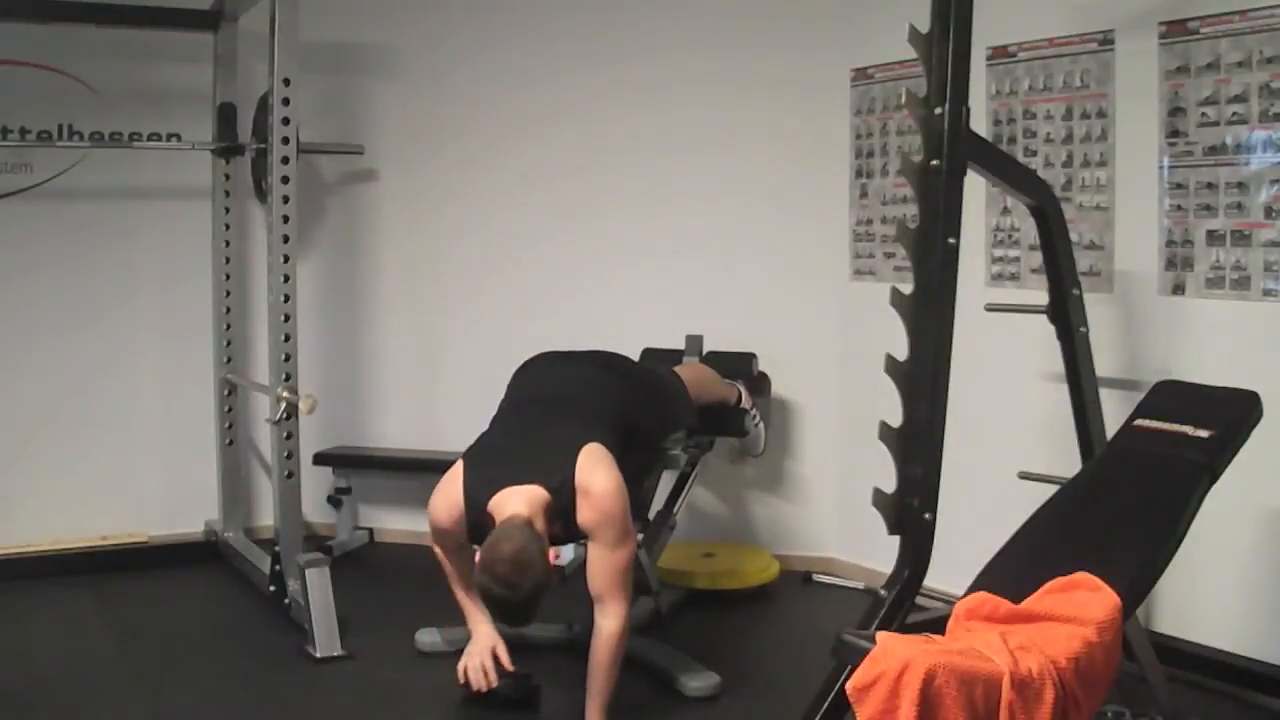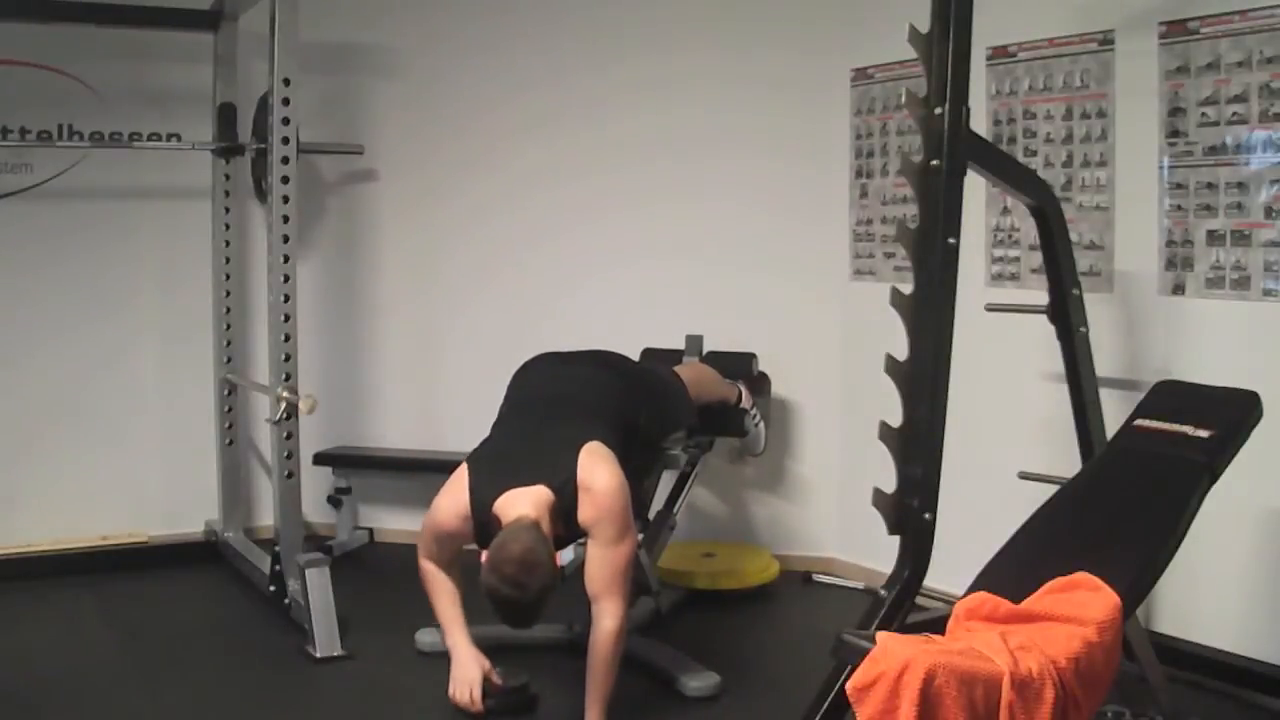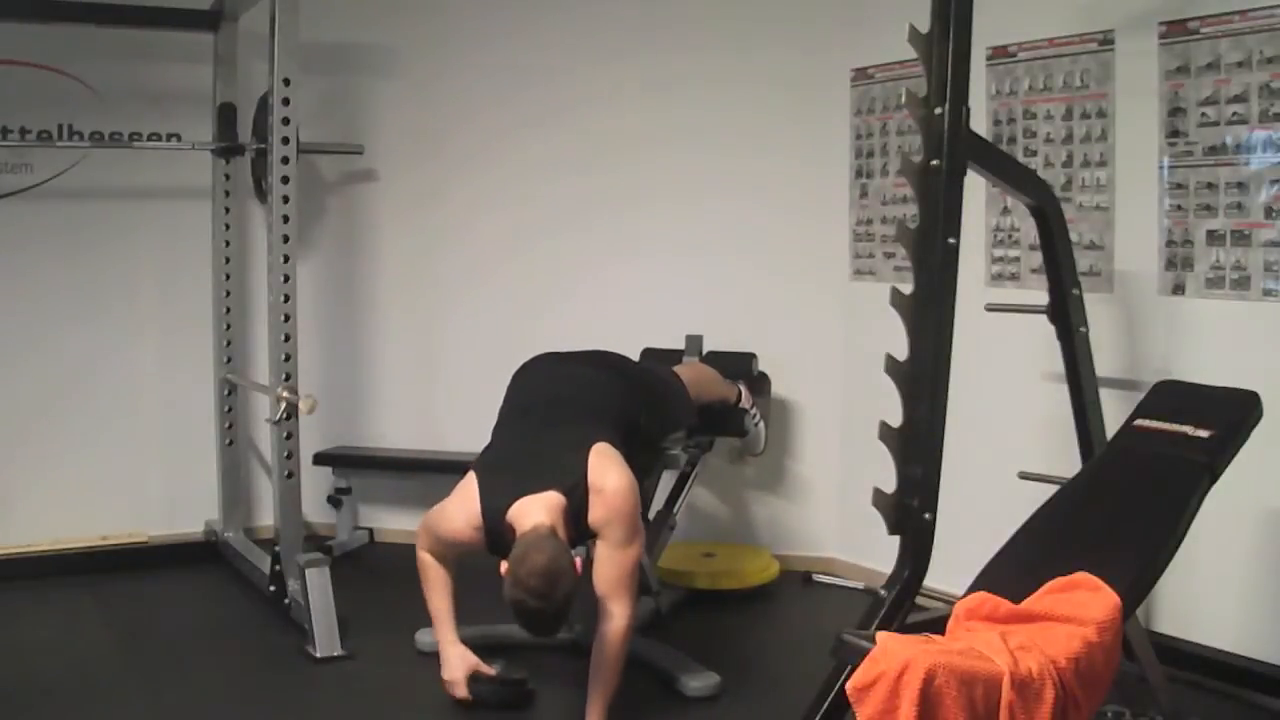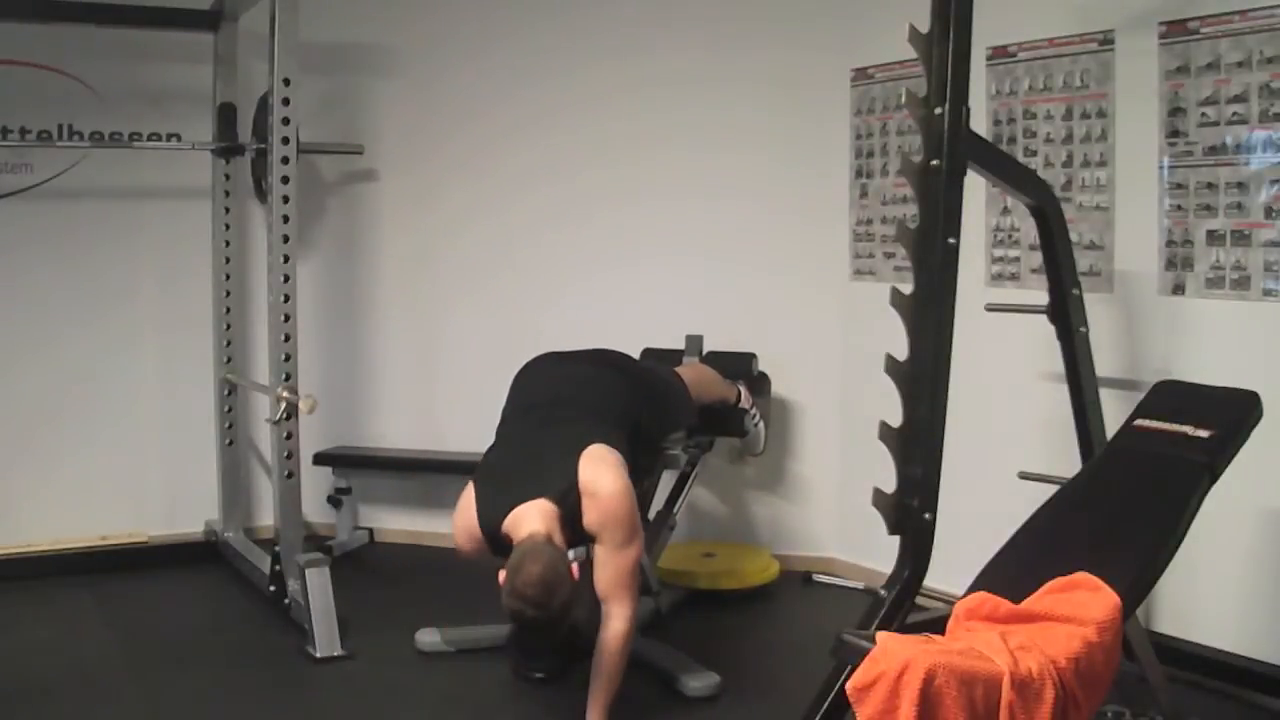
dt=0.3s
person 1, frame 1
left shoulder: (597, 492)
right shoulder: (450, 503)
left elbow: (611, 613)
right elbow: (447, 547)
right wrist: (481, 628)
left hip: (618, 385)
right hip: (538, 376)
left knee: (679, 385)
left ankle: (738, 397)
person 1, frame 2
left shoulder: (600, 489)
right shoulder: (455, 508)
left elbow: (609, 613)
right elbow: (431, 560)
right wrist: (461, 648)
left hip: (618, 386)
right hip: (538, 377)
left knee: (679, 386)
left ankle: (738, 397)
person 1, frame 3
left shoulder: (610, 491)
right shoulder: (465, 518)
left elbow: (616, 614)
right elbow: (427, 549)
right wrist: (450, 646)
left hip: (618, 384)
right hip: (537, 378)
left knee: (678, 384)
left ankle: (738, 397)
person 1, frame 4
left shoulder: (603, 493)
right shoulder: (471, 527)
left elbow: (619, 614)
left hip: (619, 383)
right hip: (539, 378)
left knee: (679, 384)
left ankle: (737, 397)
